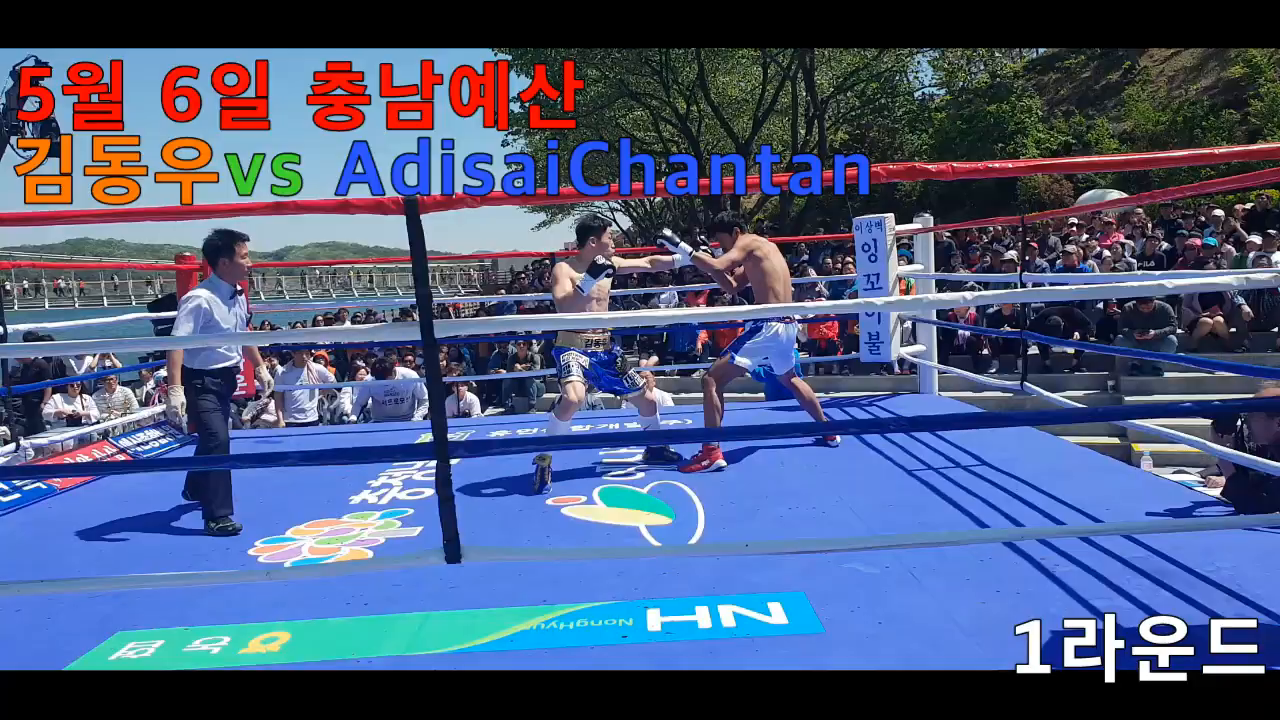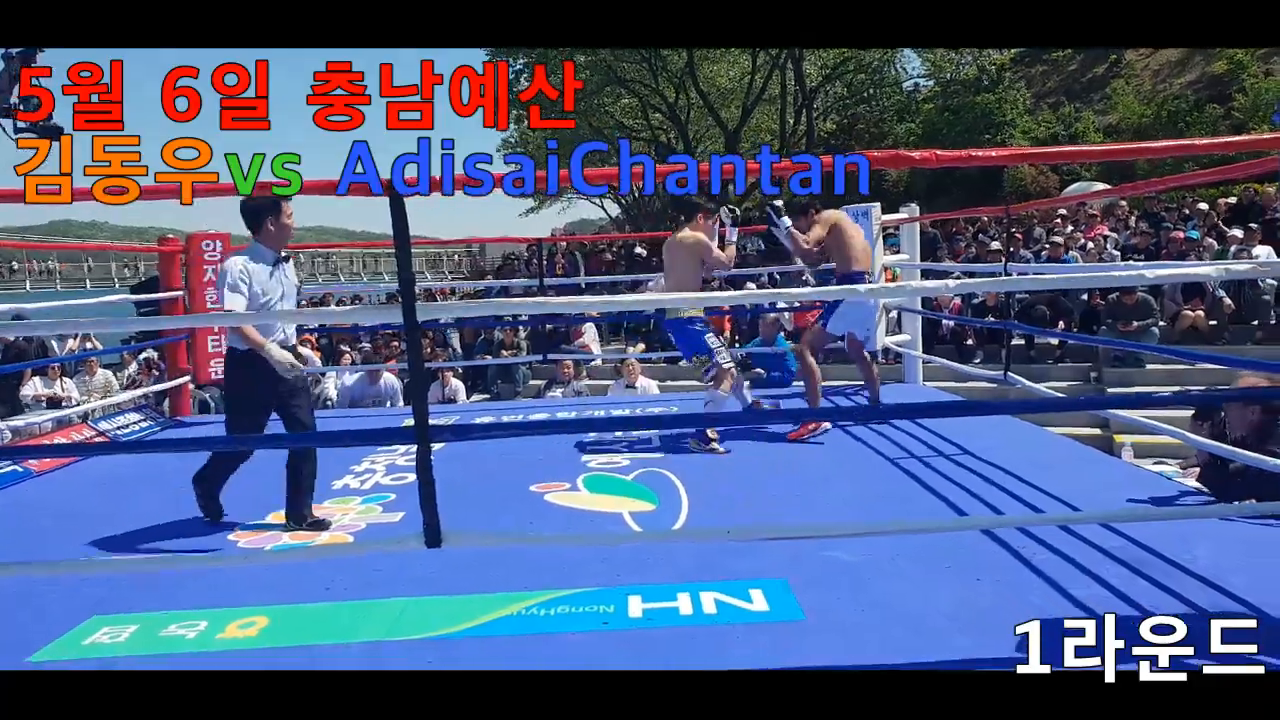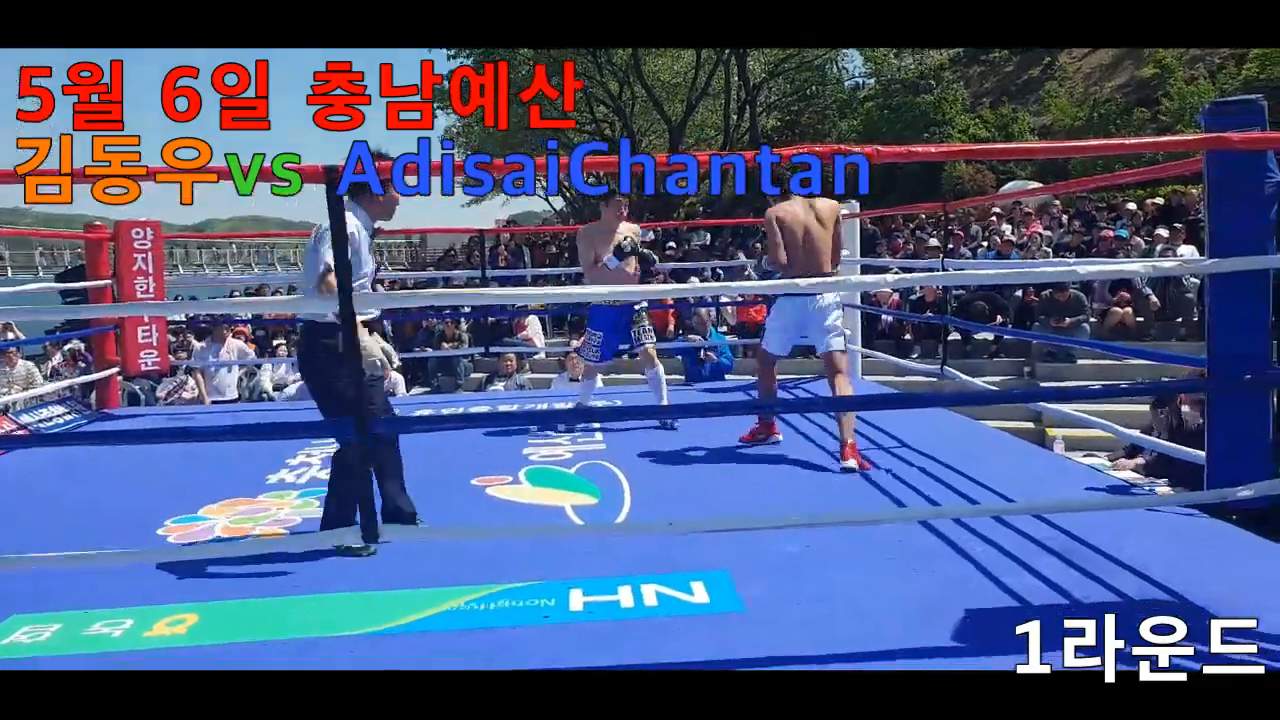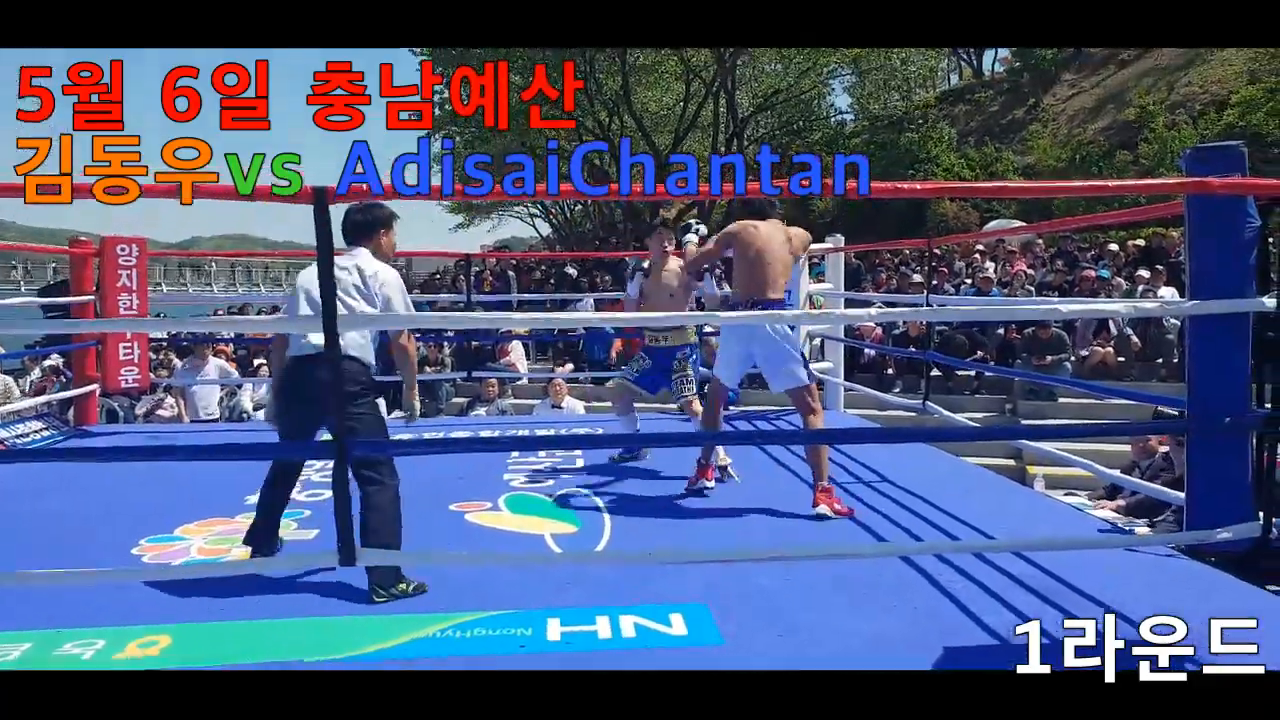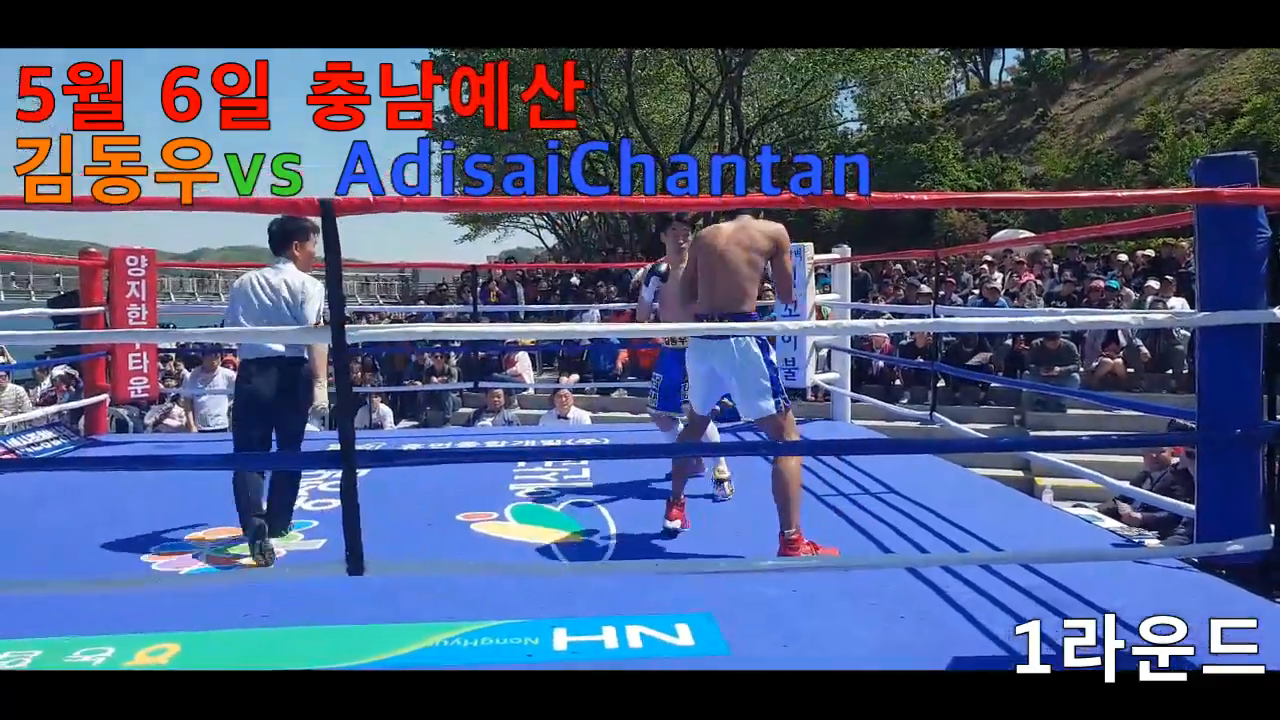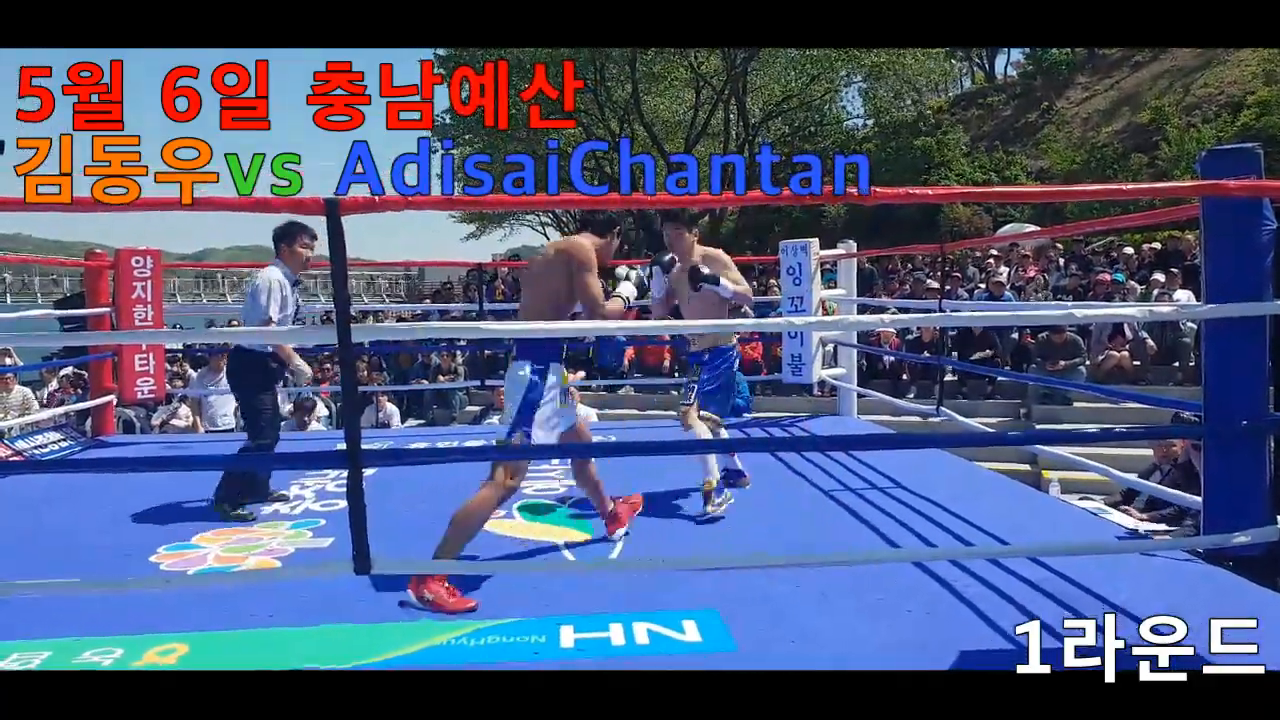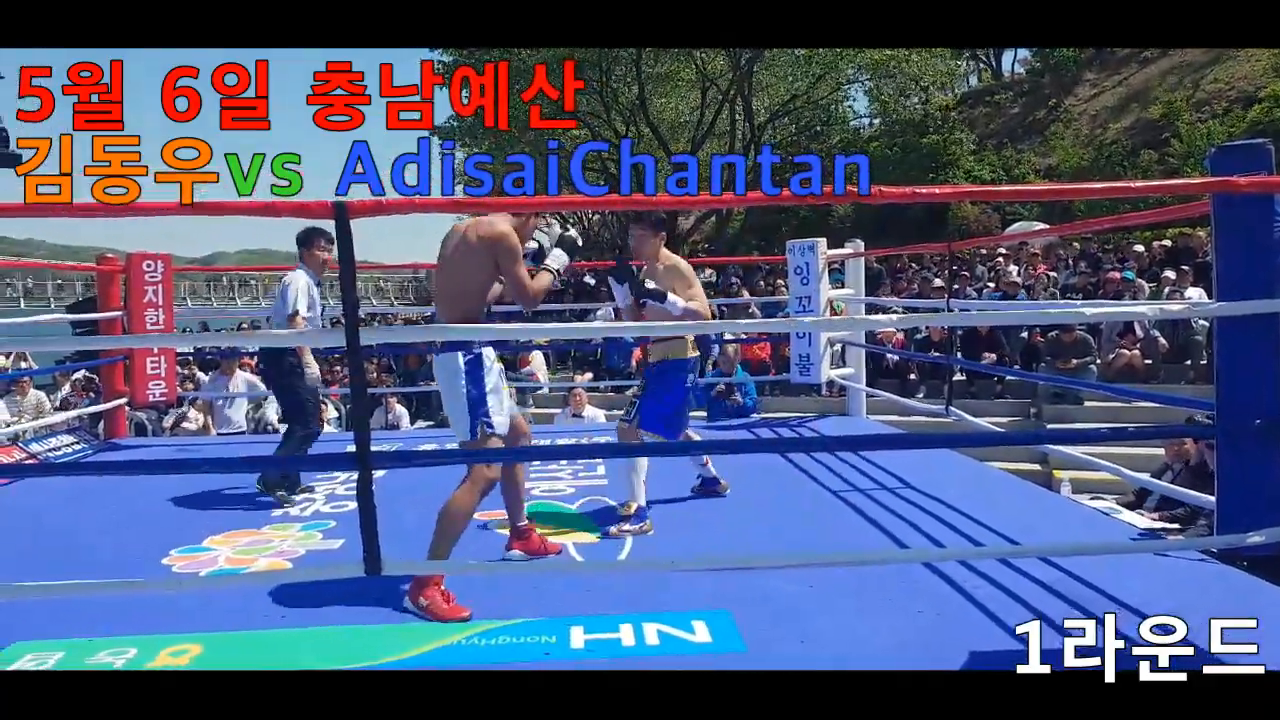
dt=0.7s
person 1, frame 1
left shoulder: (238, 295)
right shoulder: (199, 300)
left wrist: (260, 367)
right wrist: (175, 389)
left hip: (225, 378)
right hip: (200, 381)
left knee: (214, 440)
right knee: (217, 441)
left ankle: (195, 489)
right ankle: (218, 516)
person 1, frame 2
left shoulder: (285, 262)
right shoulder: (240, 267)
right elbow: (235, 321)
right wrist: (270, 352)
left hip: (286, 361)
right hip: (249, 364)
left knee: (304, 433)
right knee: (241, 441)
left ankle: (299, 513)
right ankle: (206, 489)
person 1, frame 3
left shoulder: (358, 227)
right shoulder: (345, 225)
right elbow: (329, 282)
left wrist: (361, 339)
right wrist: (361, 336)
left hip: (343, 343)
right hip: (329, 342)
left knee: (380, 425)
right knee: (361, 434)
left ankle: (398, 513)
right ankle: (339, 526)
person 1, frame 4
left shoulder: (309, 273)
right shoulder: (383, 274)
left elbow: (281, 338)
right elbow: (402, 340)
left wrist: (275, 392)
right wrist: (411, 393)
left hip: (299, 376)
right hip: (345, 377)
left knee: (287, 462)
right knee: (378, 475)
left ankle: (262, 540)
right ankle: (385, 578)
person 1, frame 5
left shoulder: (244, 282)
right shoulder: (308, 285)
left elbow: (233, 329)
right elbow: (314, 338)
right wrist: (320, 385)
left hip: (251, 376)
right hip: (289, 376)
left knee: (249, 458)
right knee: (288, 452)
left ankle: (255, 528)
right ankle: (277, 523)
person 1, frame 6
left shoulder: (286, 281)
right shoulder: (272, 279)
right elbow: (266, 328)
left wrist: (290, 362)
right wrist: (295, 361)
left hip: (261, 364)
right hip: (252, 365)
left knee: (267, 429)
right knee: (263, 434)
left ankle: (257, 489)
right ankle: (227, 498)
person 1, frame 7
left shoulder: (309, 282)
right shoulder: (298, 279)
right elbow: (294, 321)
left wrist: (308, 362)
right wrist: (308, 361)
left hip: (291, 361)
right hip: (288, 361)
left knee: (301, 422)
right knee: (307, 423)
left ankle: (288, 482)
right ankle: (272, 479)
person 2, frame 1
left shoulder: (748, 242)
right shoulder: (767, 248)
left elbow: (717, 266)
right elbow: (731, 287)
left wrist: (682, 247)
right wrist: (706, 256)
left hip: (767, 326)
right hip: (788, 326)
left knee: (712, 380)
right knee: (791, 380)
left ankle: (711, 452)
right ankle: (828, 431)
person 2, frame 2
left shoulder: (828, 216)
right shoulder: (839, 223)
left elbow: (806, 248)
right elbow: (813, 259)
left wrist: (784, 222)
right wrist: (784, 233)
left knee: (804, 348)
right knee: (857, 352)
left ankle: (815, 419)
right ankle: (875, 405)
person 2, frame 3
left shoulder: (775, 213)
right shoulder: (830, 207)
left elbow: (777, 261)
left wrist: (764, 266)
left hip: (789, 298)
right hip: (825, 296)
left knee: (766, 363)
right knee: (838, 374)
left ankle: (767, 427)
right ankle: (848, 448)
person 2, frame 4
left shoulder: (739, 229)
right shoulder: (800, 236)
left elbow: (692, 266)
left wrist: (690, 242)
left hip: (737, 323)
right hip: (775, 321)
left knee: (716, 395)
right knee: (811, 409)
left ankle: (703, 470)
right ankle: (823, 493)
person 2, frame 5
left shoulder: (703, 237)
right shoulder: (773, 232)
left elbow: (688, 298)
right elbow: (786, 296)
left hip: (701, 342)
right hip: (740, 341)
left knee: (695, 425)
right knee: (786, 439)
left ankle: (675, 506)
right ankle: (792, 542)
person 2, frame 6
left shoulder: (553, 251)
right shoulder: (581, 250)
right elbow: (600, 314)
left wrist: (585, 295)
right wrist: (628, 291)
left hip: (539, 364)
right hip: (538, 367)
left knee: (580, 442)
right knee: (506, 479)
left ankle: (611, 514)
right ankle: (429, 578)
person 2, frame 7
left shoulder: (462, 230)
right shoulder: (500, 234)
right elbow: (530, 298)
left wrist: (528, 256)
right wrist: (559, 256)
left hip: (470, 352)
right hip: (466, 354)
left knee: (517, 437)
right knee: (484, 473)
left ankle: (521, 536)
right ankle: (426, 586)
person 3, frame 1
left shoulder: (609, 263)
right shoulder: (564, 269)
left elbow: (648, 263)
right elbow: (562, 307)
left wrist: (682, 259)
right wrist: (588, 279)
left hip: (606, 347)
right hip: (572, 348)
left knee: (647, 399)
right knee: (572, 399)
left ankle: (656, 448)
person 3, frame 2
left shoulder: (672, 243)
right shoulder: (695, 239)
left elbow: (705, 267)
right elbow: (727, 264)
left wrist: (722, 230)
right wrist: (731, 231)
left hip: (680, 319)
right hip: (686, 319)
left knee: (728, 366)
right knee: (725, 373)
left ankle: (750, 406)
right ankle: (703, 435)
person 3, frame 3
left shoulder: (633, 231)
right shoulder: (587, 234)
right elbow: (588, 275)
left wrist: (647, 265)
right wrist: (612, 258)
left hip: (633, 303)
right hip: (603, 306)
left knee: (648, 354)
right knee: (593, 364)
left ankle: (663, 409)
right ankle: (582, 408)
person 3, frame 4
left shoulder: (685, 270)
right shoulder: (641, 273)
left elbow: (714, 301)
right elbow: (629, 314)
left wrist: (704, 277)
right wrist: (635, 282)
left hip: (681, 346)
right hip: (651, 345)
left knee: (691, 405)
right knee: (619, 392)
left ankle: (721, 460)
right ankle: (635, 446)
person 3, frame 5
right shoulder: (655, 270)
right elbow: (642, 315)
right wrist: (649, 285)
right hip: (669, 350)
right knee: (660, 412)
left ankle: (722, 474)
right ankle: (692, 460)
person 3, frame 6
left shoulder: (714, 259)
right shoulder: (673, 270)
left elbow: (747, 296)
right elbow: (659, 314)
left wrist: (714, 282)
right wrist: (658, 276)
left hip: (719, 348)
right hip: (697, 348)
left knee: (689, 414)
right knee: (706, 416)
left ankle: (716, 488)
right ankle: (734, 472)
person 3, frame 7
left shoulder: (676, 268)
right shoulder: (646, 271)
left elbow: (704, 313)
right elbow: (633, 321)
left wrist: (663, 296)
right wrist: (620, 285)
left hip: (676, 359)
right hip: (662, 359)
left knee: (629, 430)
right knee: (671, 429)
left ankle: (638, 514)
right ankle: (711, 479)
